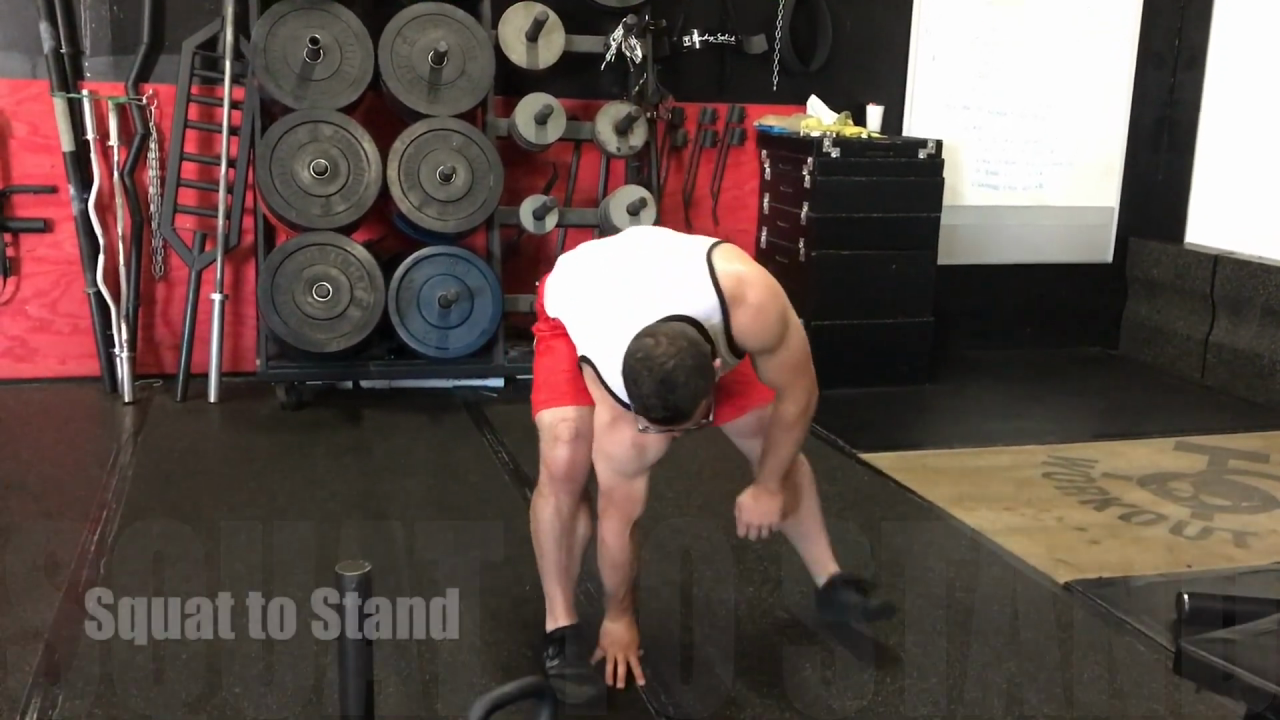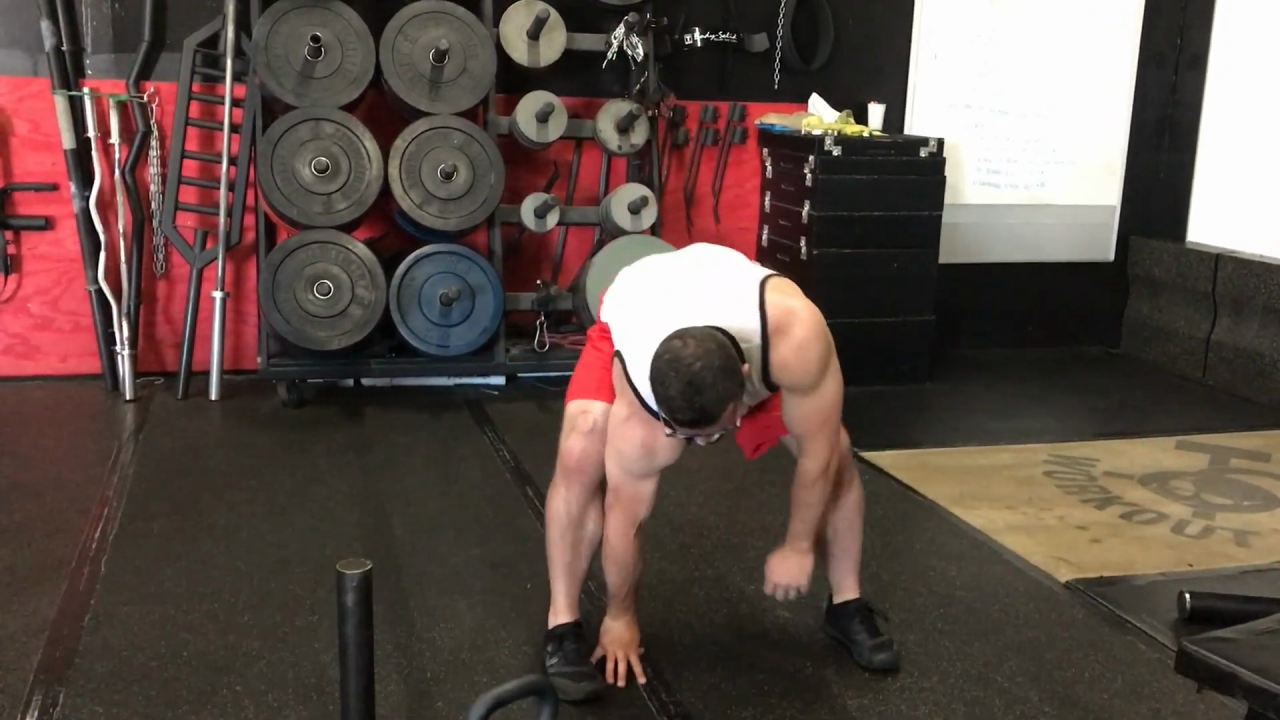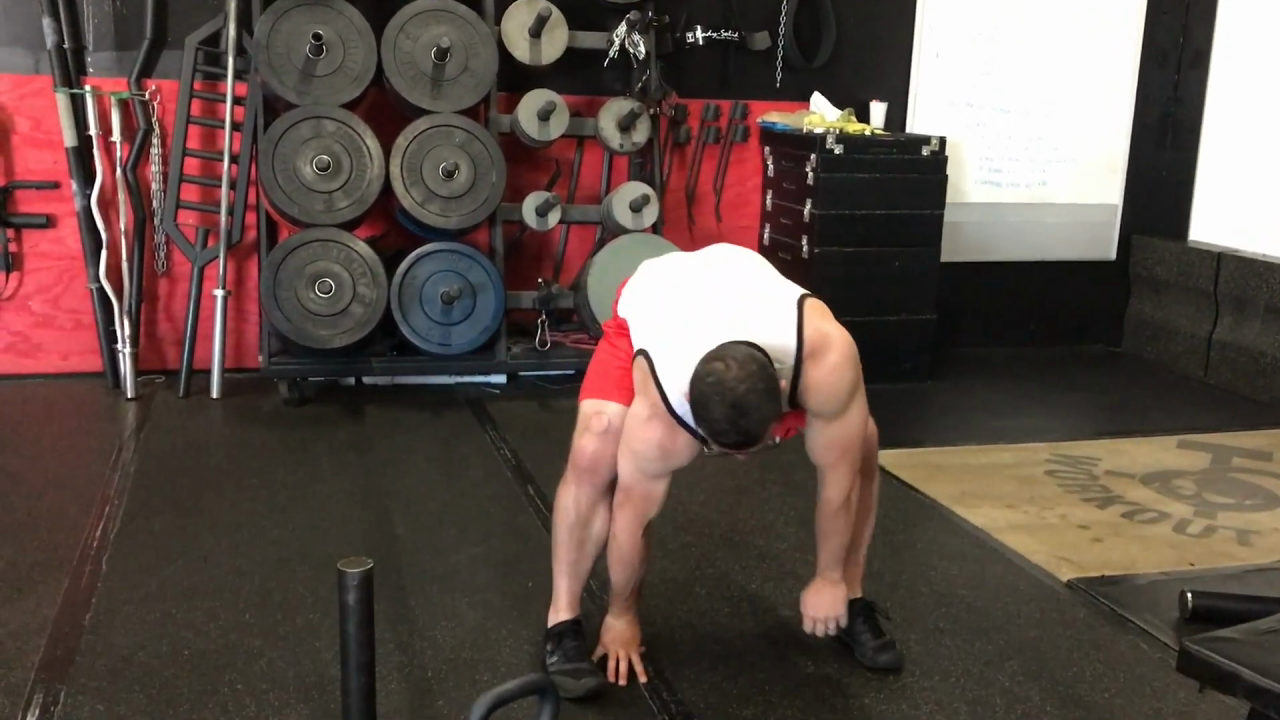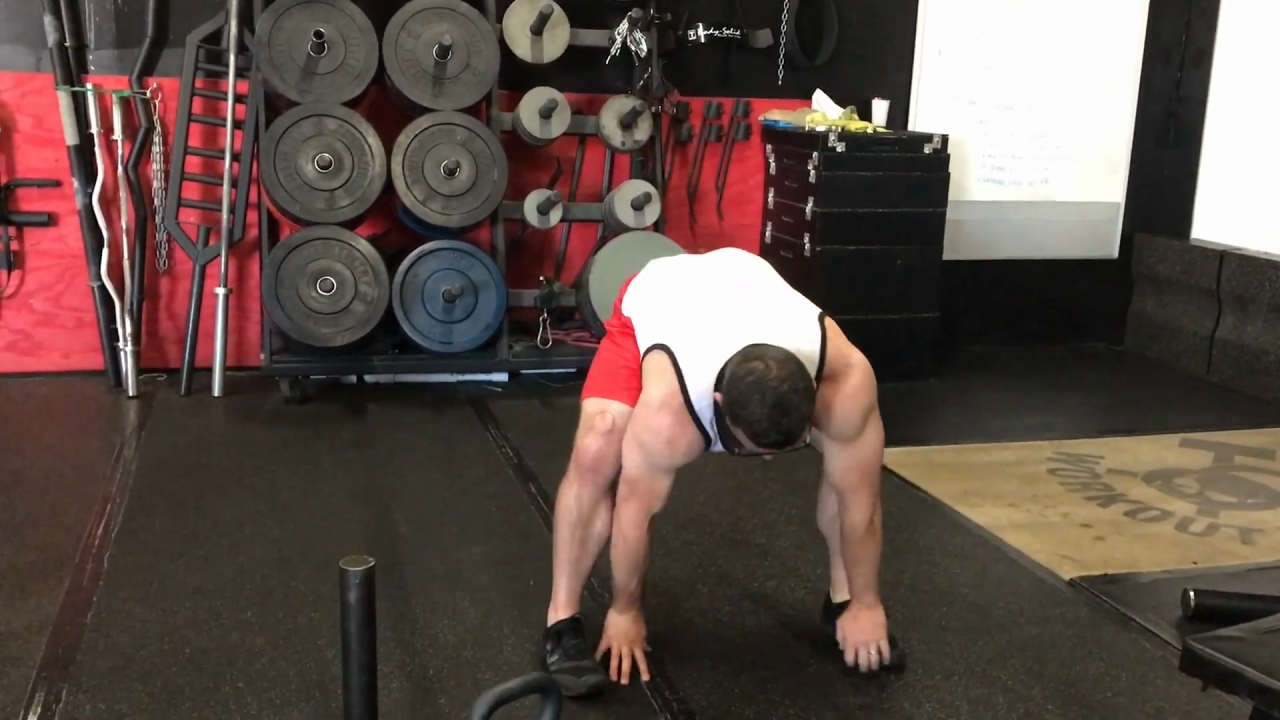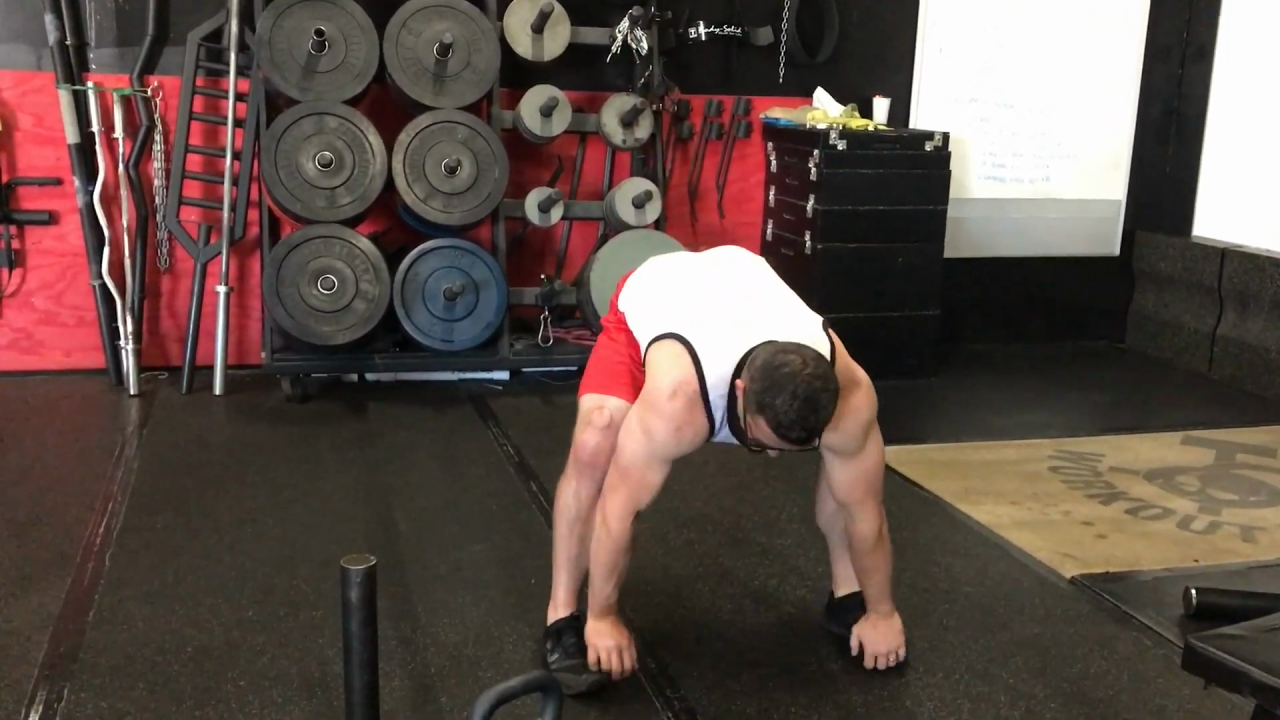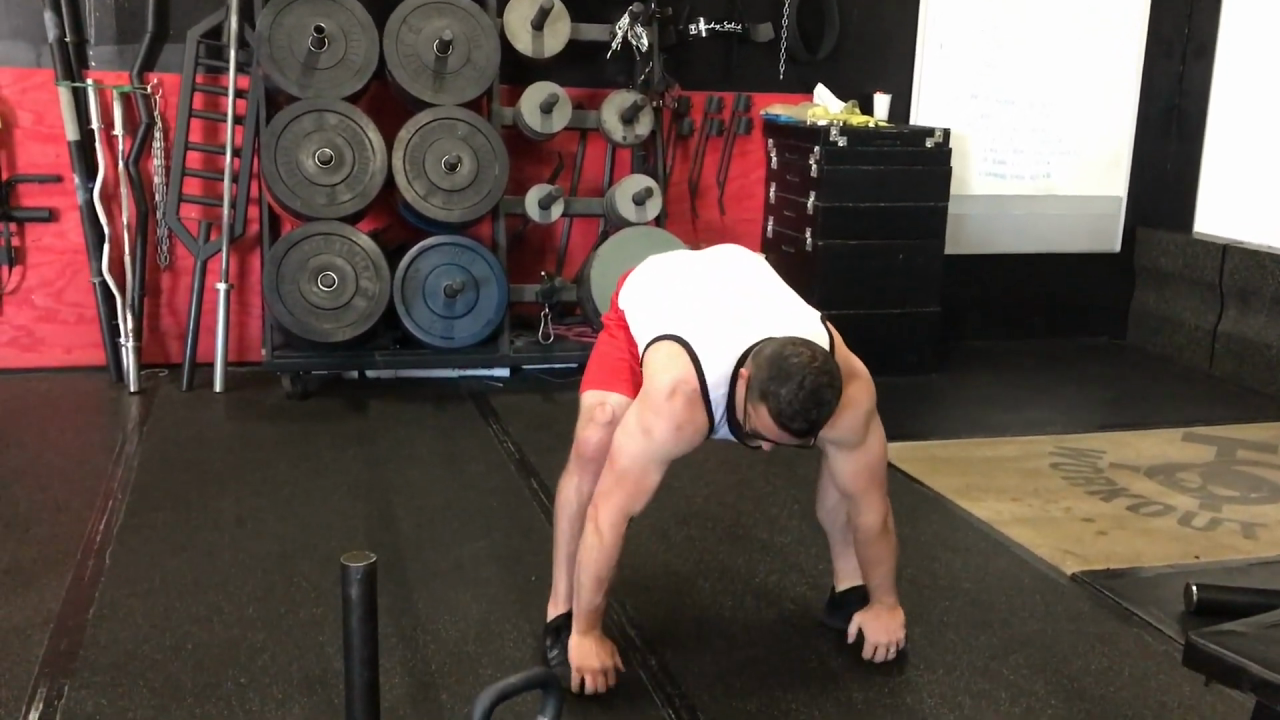
dt=0.2s
person 1, frame 1
left shoulder: (748, 301)
right shoulder: (621, 411)
left elbow: (797, 389)
right elbow: (619, 514)
left wrist: (766, 487)
right wrist: (619, 617)
right hip: (577, 301)
left knee: (768, 435)
right knee: (564, 463)
left ankle: (831, 582)
right ankle: (561, 628)
person 1, frame 2
left shoulder: (794, 334)
right shoulder: (640, 410)
left elbow: (822, 451)
right elbow: (625, 516)
left wrist: (797, 549)
right wrist: (620, 617)
left hip: (740, 315)
left knee: (834, 454)
right knee: (580, 458)
left ankle: (846, 604)
right ankle: (563, 624)
person 1, frame 3
left shoulder: (826, 357)
right shoulder: (660, 410)
left elbow: (840, 476)
right elbow: (633, 514)
left wrist: (829, 580)
right wrist: (621, 616)
left knee: (859, 444)
right knee: (593, 456)
left ankle: (851, 602)
right ankle: (563, 622)
person 1, frame 4
left shoulder: (844, 380)
right shoulder: (669, 406)
left elbow: (859, 497)
right elbow: (635, 510)
left wrist: (865, 604)
right wrist: (625, 613)
left knee: (855, 451)
right knee: (596, 455)
left ankle: (844, 601)
right ankle: (562, 620)
person 1, frame 5
left shoulder: (847, 392)
right shoulder: (678, 395)
left elbow: (864, 510)
right elbow: (619, 504)
left wrist: (882, 613)
right wrist: (603, 616)
left knee: (851, 456)
right knee: (594, 450)
left ankle: (846, 597)
right ankle: (563, 619)
person 1, frame 6
left shoulder: (847, 388)
right shoulder: (678, 395)
left elbow: (870, 501)
right elbow: (609, 511)
left wrist: (885, 603)
right wrist: (587, 632)
left knee: (851, 451)
right knee: (595, 446)
left ankle: (848, 592)
right ankle: (562, 616)
